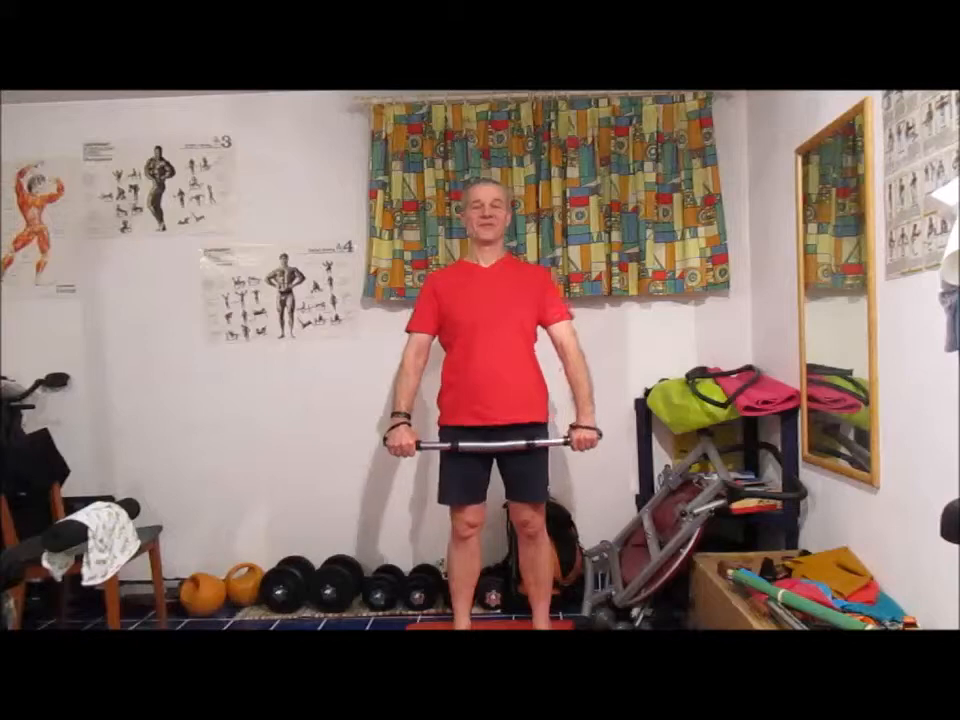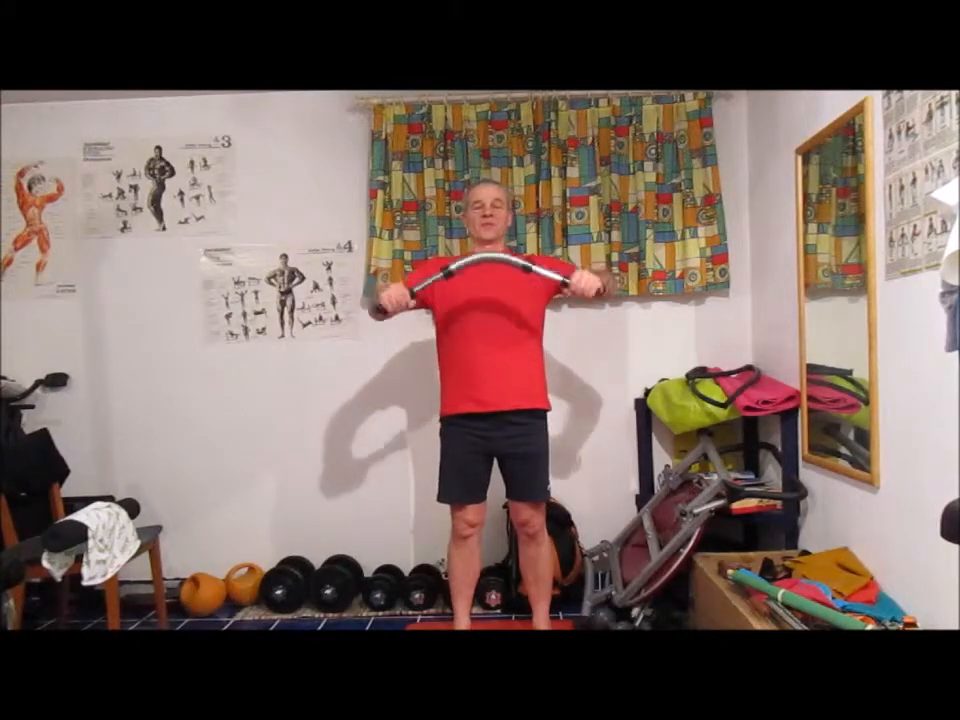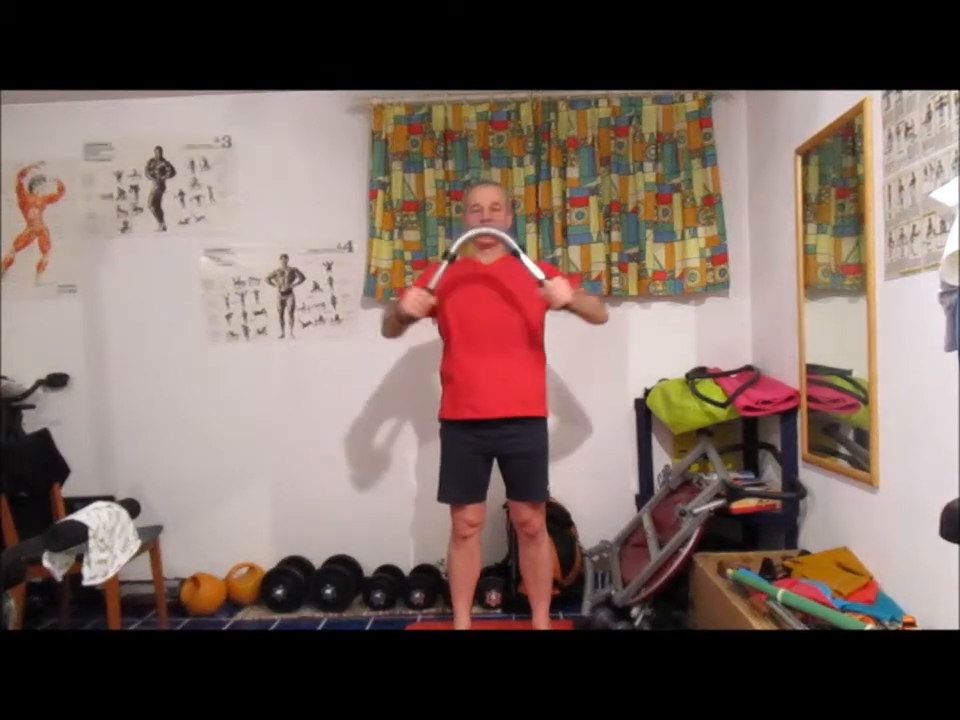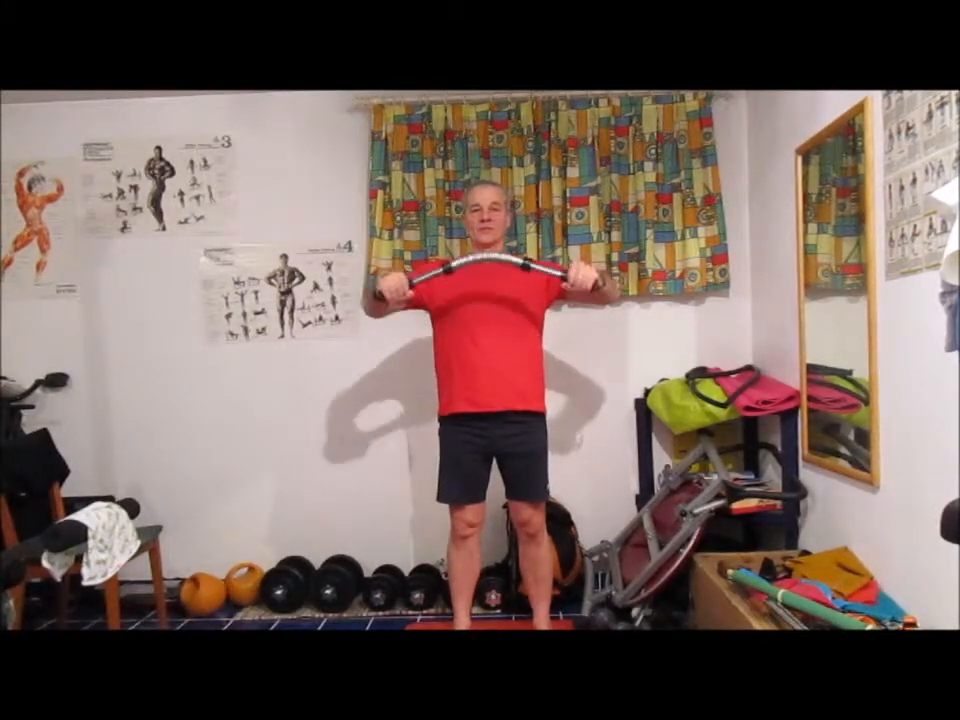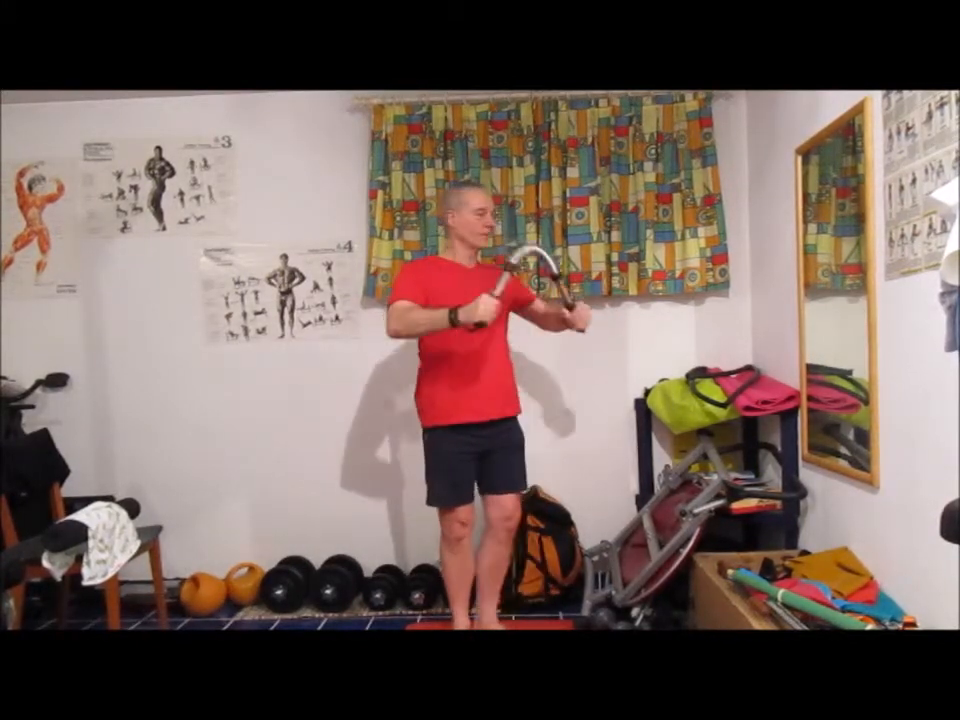
dt=1s
person 1, frame 1
left shoulder: (535, 277)
right shoulder: (440, 282)
left elbow: (569, 345)
right elbow: (414, 352)
left wrist: (585, 414)
right wrist: (401, 417)
left hip: (525, 422)
right hip: (461, 425)
left knee: (531, 524)
right knee: (465, 526)
left ankle: (541, 623)
right ankle: (461, 623)
person 1, frame 2
left shoulder: (538, 267)
right shoulder: (438, 270)
left elbow: (604, 284)
right elbow: (381, 308)
left wrist: (595, 282)
right wrist: (385, 299)
left hip: (524, 416)
right hip: (462, 419)
left knee: (531, 523)
right knee: (465, 525)
left ankle: (541, 623)
right ankle: (461, 623)
person 1, frame 3
left shoulder: (537, 272)
right shoulder: (441, 276)
left elbow: (600, 315)
right elbow: (390, 329)
left wrist: (573, 296)
right wrist: (402, 311)
left hip: (524, 419)
right hip: (462, 422)
left knee: (530, 524)
right knee: (465, 525)
left ankle: (541, 622)
right ankle: (461, 623)
person 1, frame 4
left shoulder: (536, 273)
right shoulder: (438, 275)
left elbow: (610, 296)
right elbow: (374, 309)
left wrist: (593, 280)
right wrist: (382, 292)
left hip: (523, 418)
right hip: (461, 421)
left knee: (531, 523)
right knee: (465, 525)
left ankle: (542, 622)
right ankle: (461, 623)
person 1, frame 5
left shoulder: (497, 277)
right shoulder: (421, 272)
left elbow: (539, 312)
right elbow: (396, 324)
left wrist: (567, 316)
right wrist: (459, 315)
left hip: (501, 419)
right hip: (448, 423)
left knee: (505, 519)
right knee: (457, 526)
left ankle: (487, 617)
right ankle: (459, 622)
